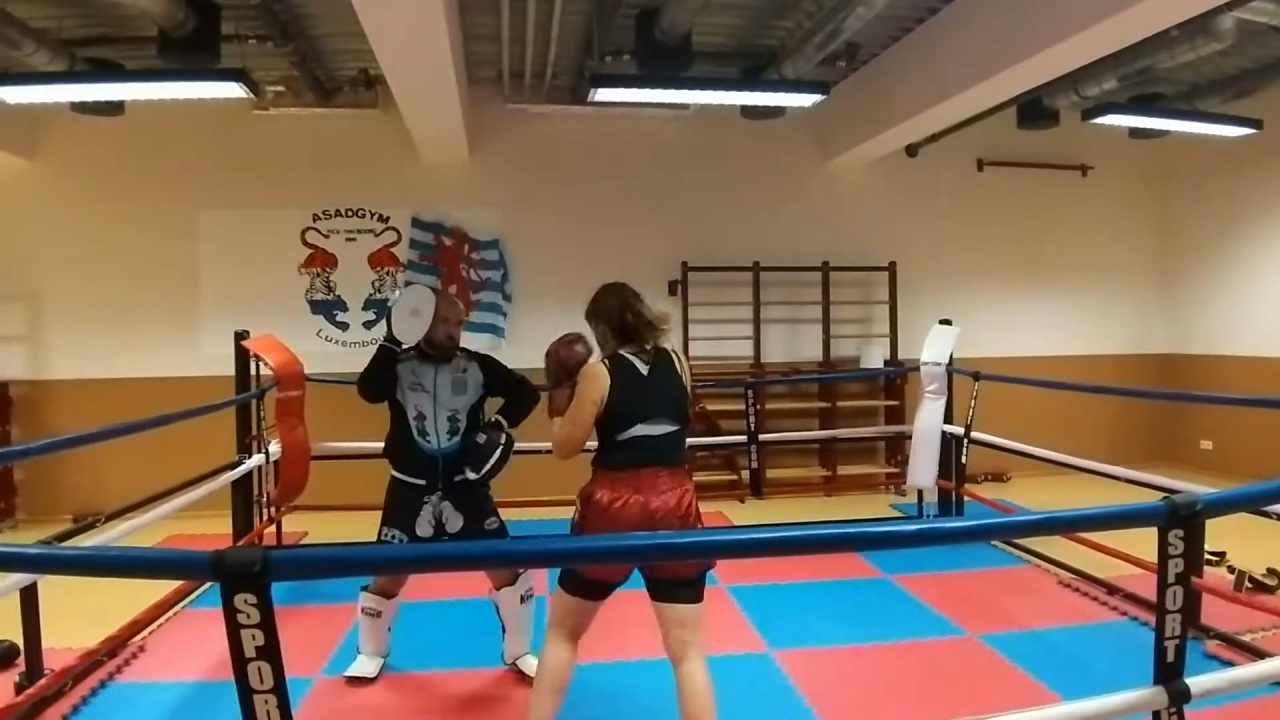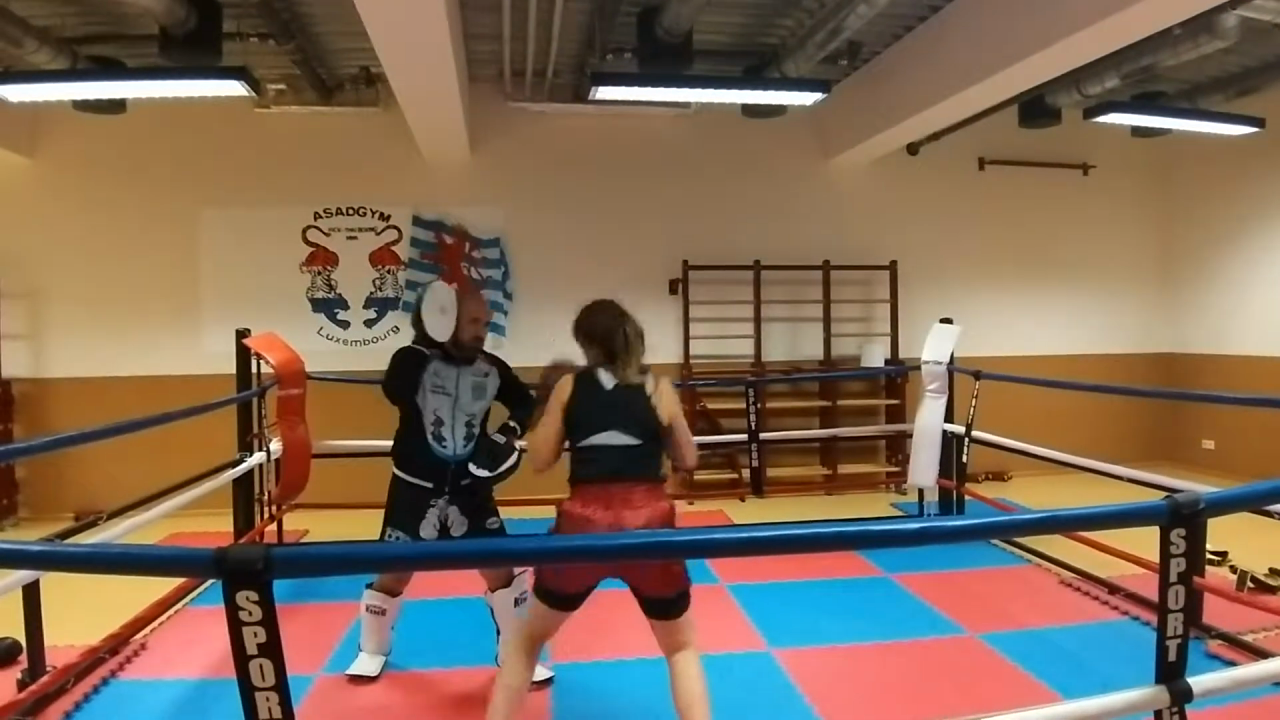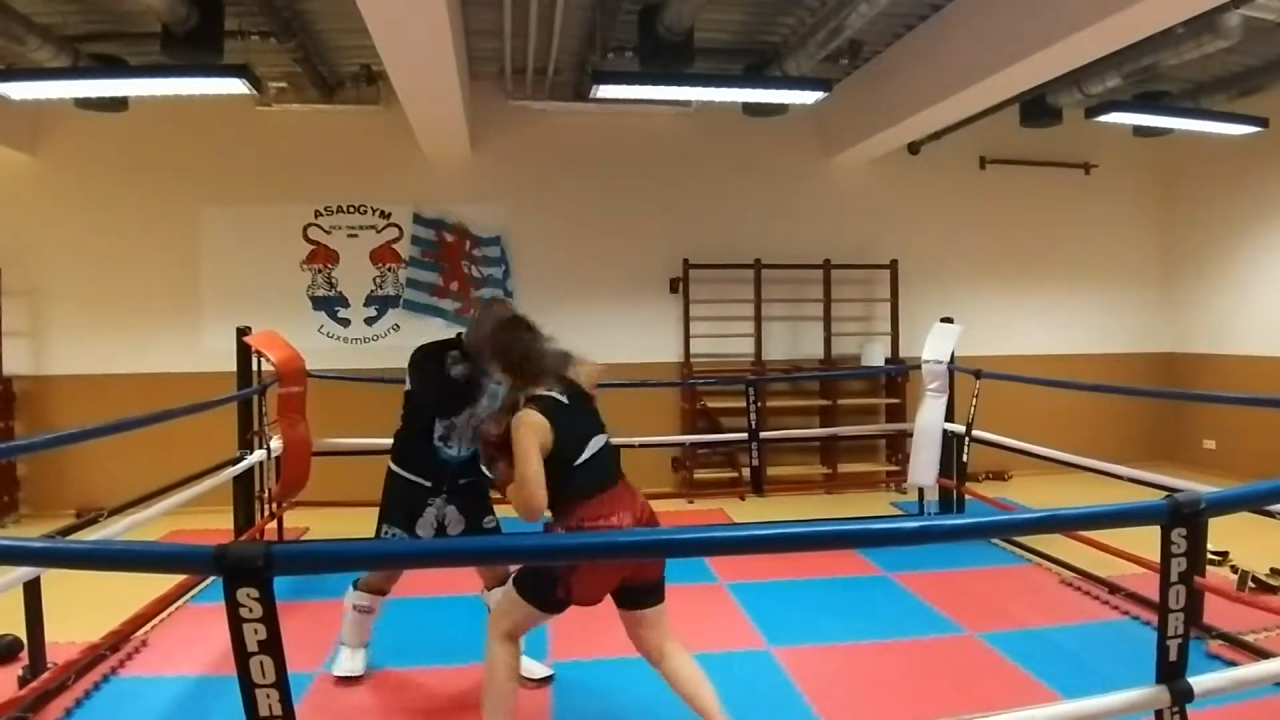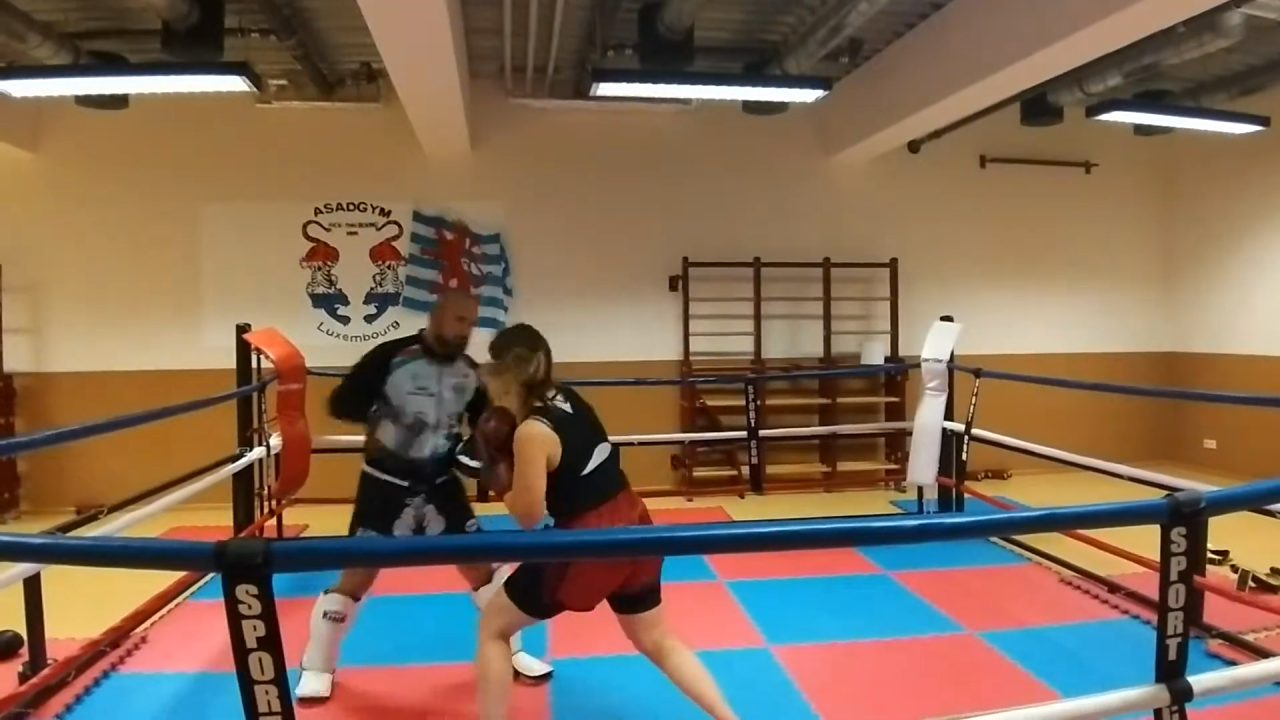
dt=0.2s
person 1, frame 1
left shoulder: (598, 373)
right shoulder: (675, 363)
left elbow: (564, 447)
left wrist: (560, 394)
left hip: (611, 509)
right hip: (674, 510)
left knee: (563, 632)
right knee: (687, 651)
person 1, frame 2
left shoulder: (569, 385)
right shoulder: (658, 389)
left elbow: (539, 460)
right elbow: (687, 459)
left wrist: (551, 405)
left hip: (586, 525)
right hip: (648, 524)
left knee: (528, 639)
right knee: (682, 649)
person 1, frame 3
left shoulder: (527, 420)
right shoulder: (570, 382)
left elbow: (532, 508)
left wrist: (501, 466)
left hip: (588, 535)
right hip: (633, 521)
left knee: (502, 628)
right knee: (659, 645)
person 1, frame 4
left shoulder: (532, 431)
right shoulder: (568, 397)
left elbow: (529, 516)
left wrist: (502, 466)
right hip: (631, 527)
left knee: (493, 627)
right knee: (658, 643)
person 2, frame 1
left shoulder: (478, 366)
right shoulder: (398, 363)
left elbow: (526, 393)
right elbow: (368, 391)
left wrist: (498, 427)
right wrist: (393, 341)
left hip: (465, 485)
right hip: (410, 488)
left knee: (505, 565)
right knee: (388, 574)
left ankle: (519, 651)
right ankle: (372, 652)
person 2, frame 2
left shoulder: (492, 369)
right shoulder: (415, 359)
left elbow: (526, 403)
right elbow: (396, 393)
left wrist: (509, 433)
right wrist: (422, 342)
left hip: (470, 487)
right hip: (415, 488)
left knee: (502, 569)
right knee: (393, 573)
right ankle: (373, 650)
person 2, frame 3
left shoulder: (500, 378)
right shoulder: (429, 359)
right elbow: (436, 405)
right wrist: (474, 368)
left hip: (466, 486)
right hip: (412, 485)
left knee: (498, 568)
right knee: (382, 572)
right ankle: (352, 646)
person 2, frame 4
left shoulder: (469, 372)
right shoulder: (389, 357)
left elbow: (482, 419)
right elbow: (341, 403)
right wrist: (376, 414)
left hip: (441, 486)
right hip: (386, 486)
left knee: (481, 568)
right knee: (356, 576)
left ankle: (511, 651)
right ankle: (317, 667)
